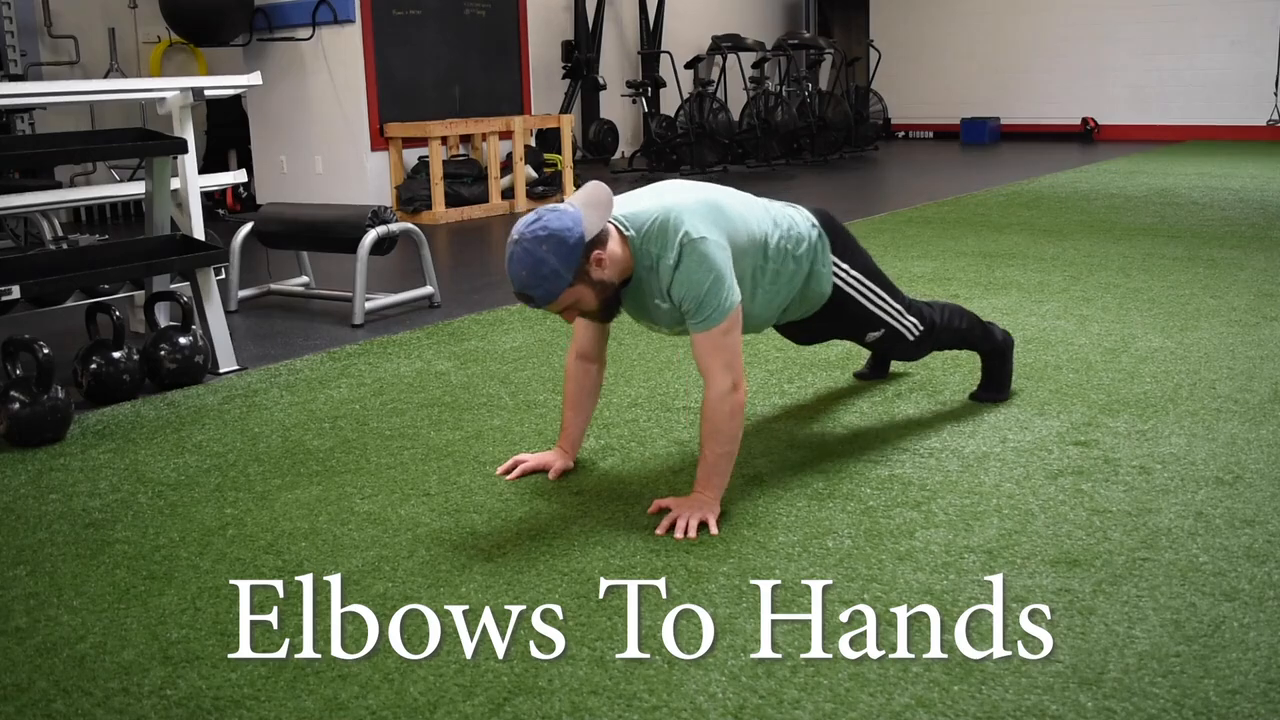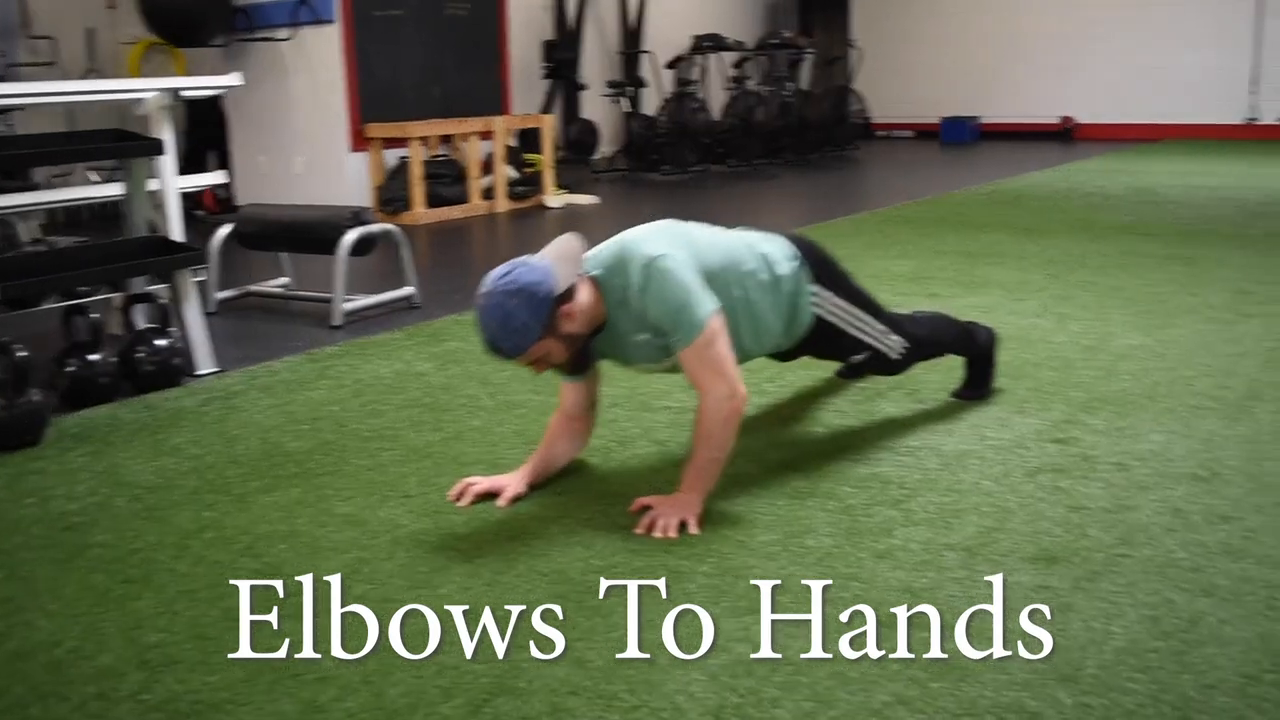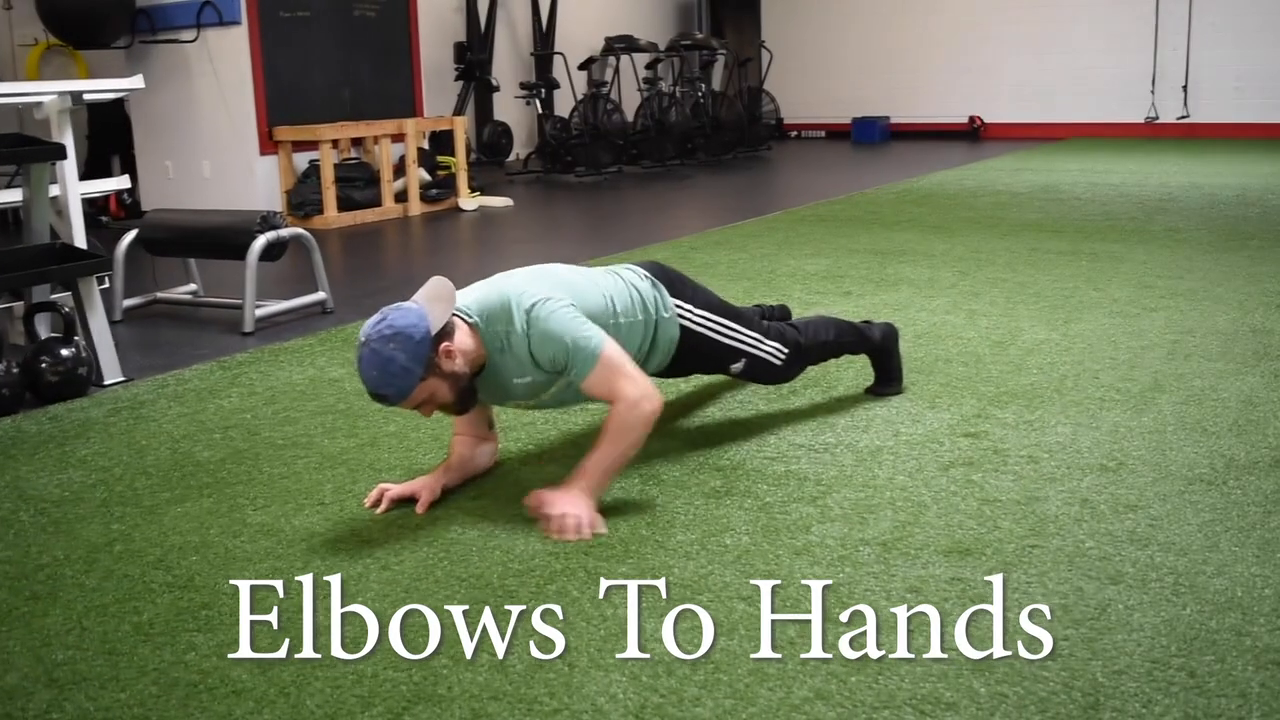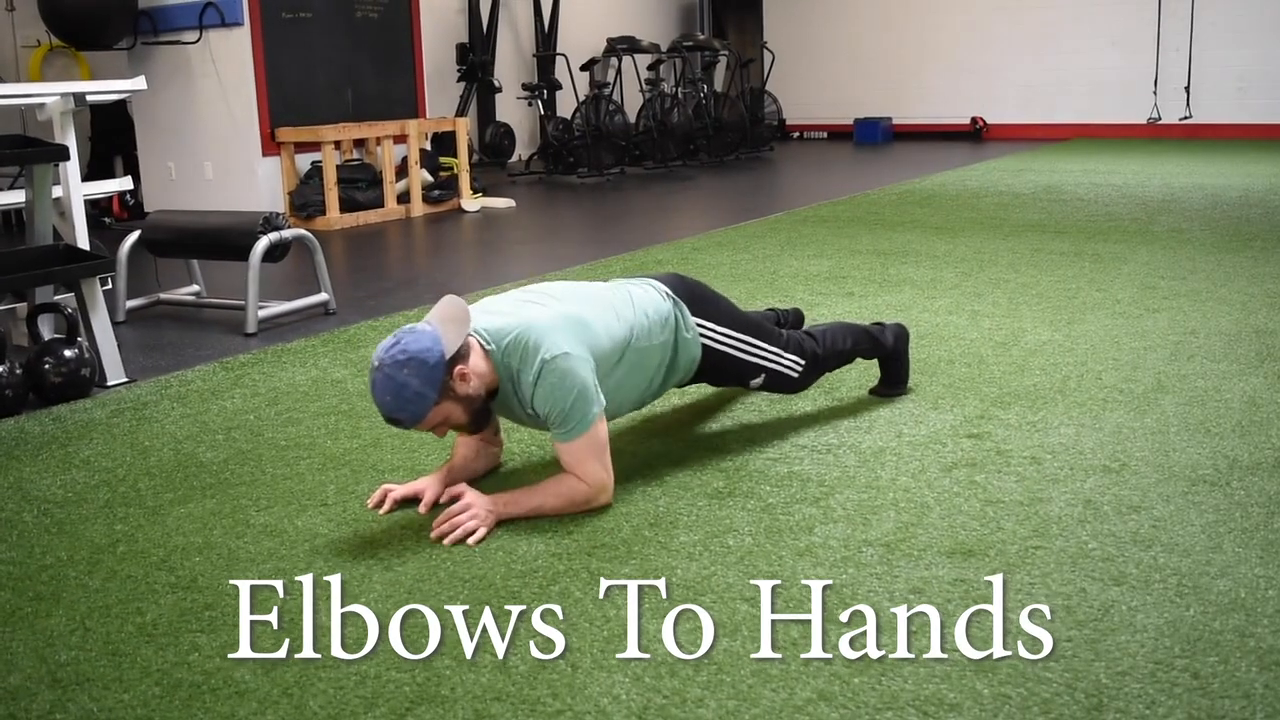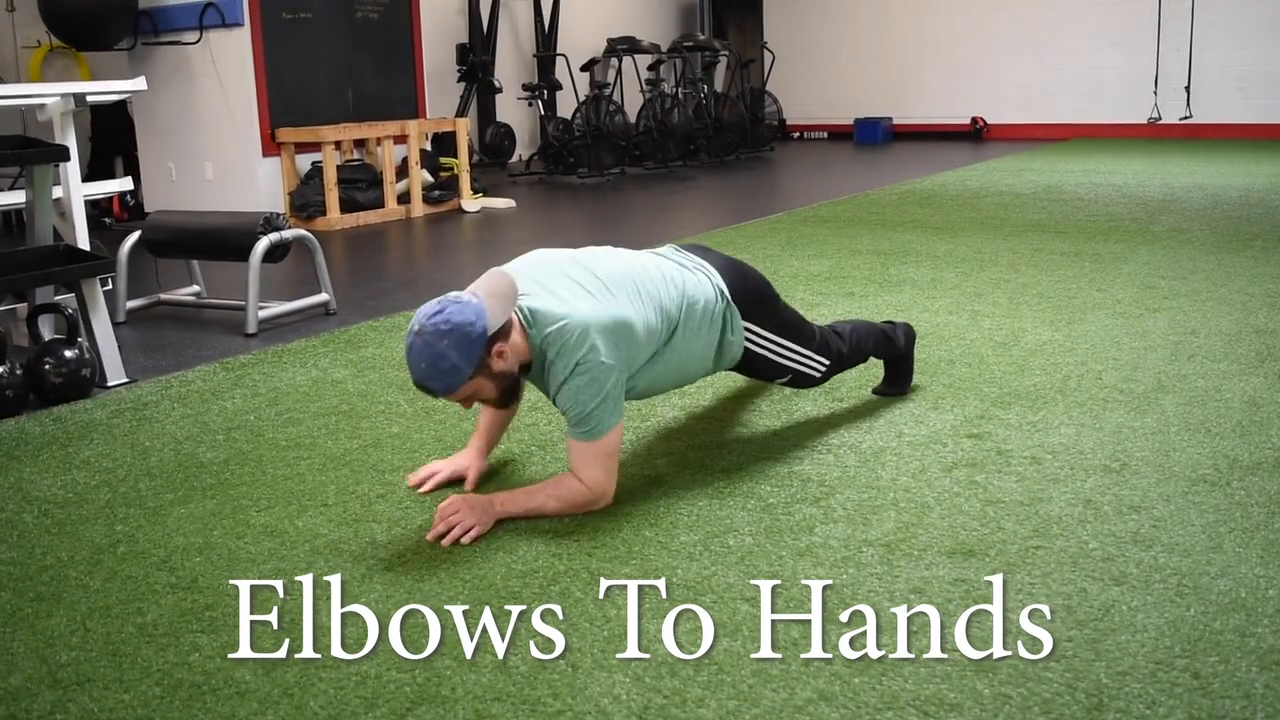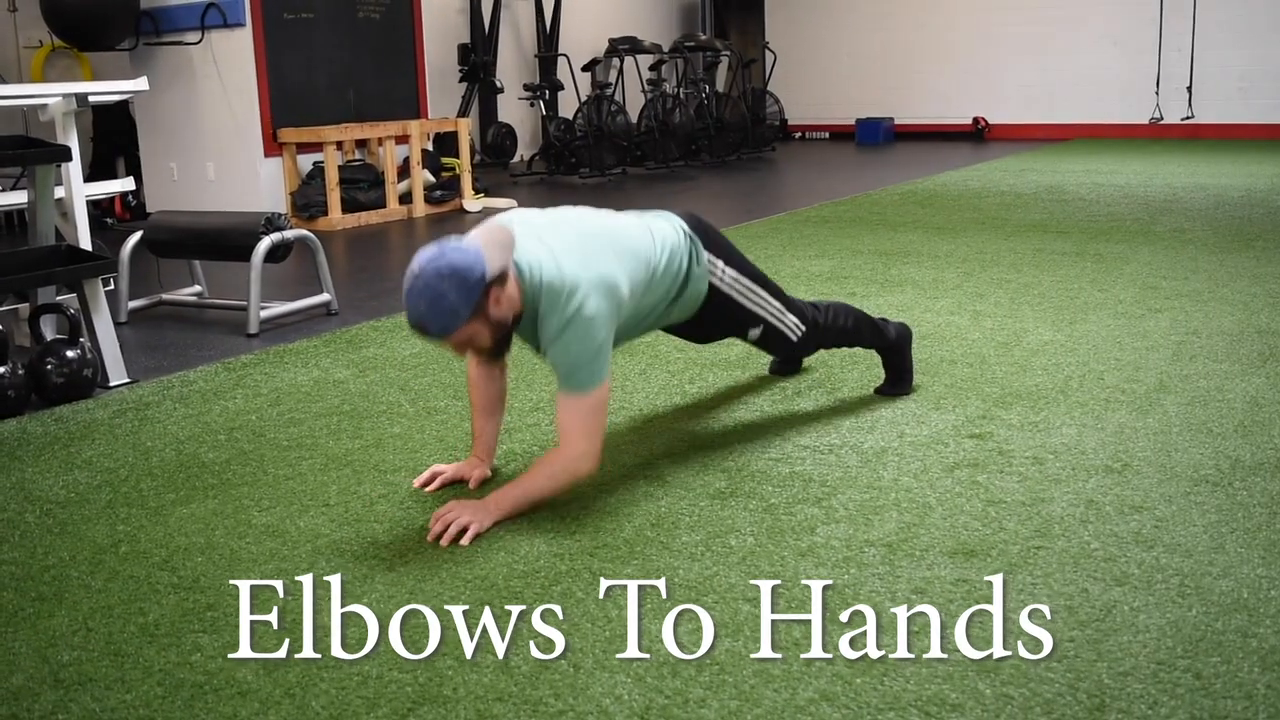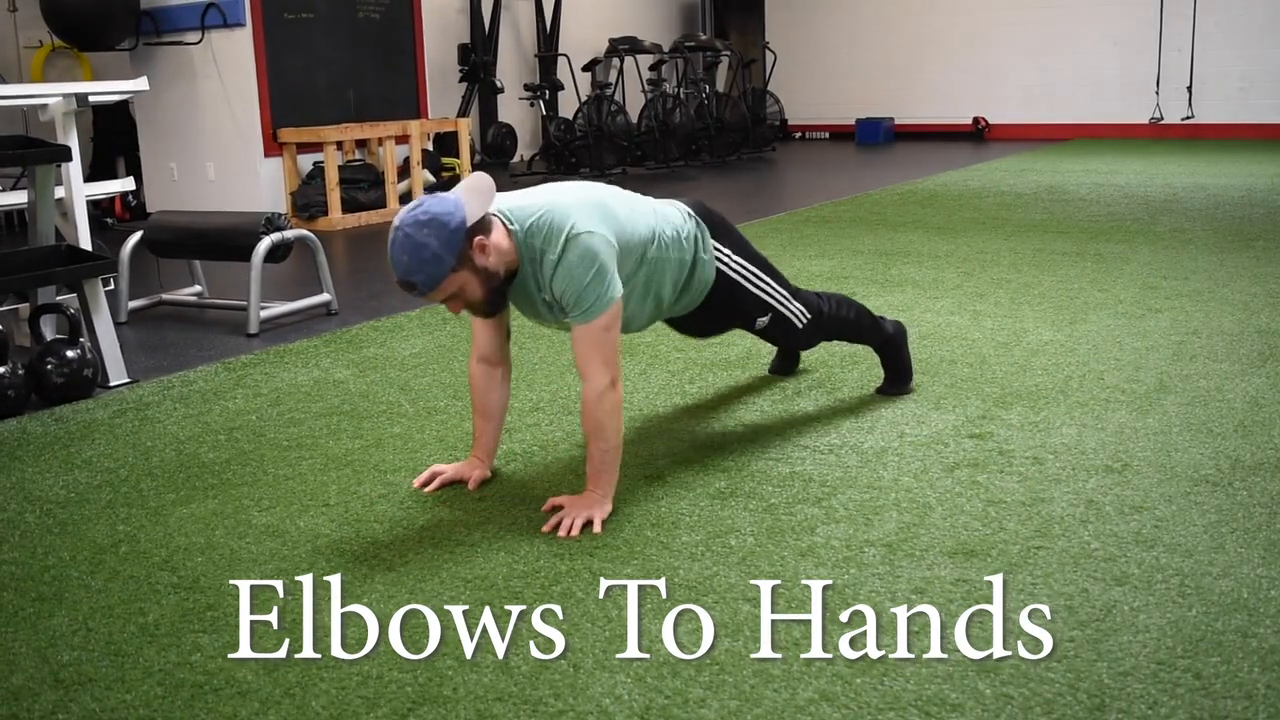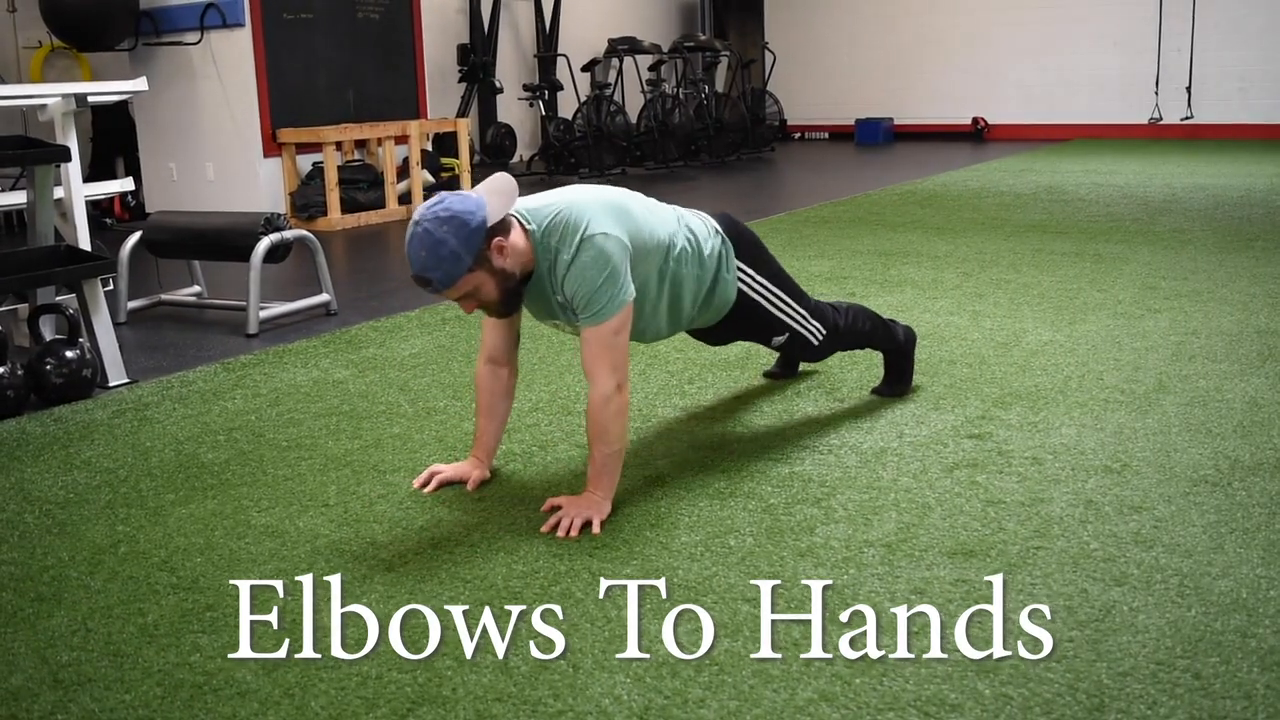
dt=0.5s
person 1, frame 1
left shoulder: (687, 249)
right shoulder: (588, 247)
left elbow: (726, 386)
right elbow: (585, 360)
left wrist: (707, 497)
right wrist: (564, 450)
left hip: (814, 258)
right hip: (774, 284)
left knee: (912, 333)
right knee: (830, 335)
left ankle: (992, 343)
right ankle: (879, 354)
person 1, frame 2
left shoulder: (654, 274)
right shoulder: (569, 309)
left elbow: (725, 395)
right elbow: (575, 421)
left wrist: (689, 497)
right wrist: (523, 474)
left hip: (795, 284)
right hip: (758, 308)
left knee: (895, 348)
left ankle: (974, 343)
right ankle: (855, 358)
person 1, frame 3
left shoulder: (535, 323)
right shoulder: (444, 340)
left elbow: (643, 400)
right elbow: (478, 442)
left wrist: (580, 490)
right wrist: (437, 478)
left hip: (658, 309)
right hip: (616, 328)
left knee: (782, 355)
left ankle: (873, 338)
right ankle: (768, 314)
person 1, frame 4
left shoulder: (550, 363)
right shoulder: (457, 347)
left elbow: (595, 485)
right elbow: (484, 446)
left wrist: (494, 506)
right wrist: (441, 476)
left hip: (682, 323)
right hip: (637, 310)
left knee: (798, 361)
left ankle: (884, 341)
right ankle: (780, 319)
person 1, frame 5
left shoulder: (581, 355)
right shoulder: (500, 291)
left elbow: (596, 489)
right elbow: (511, 379)
left wrist: (494, 505)
right wrist: (476, 452)
left hip: (726, 309)
right hip: (679, 269)
left knee: (820, 359)
left ankle: (893, 341)
person 1, frame 6
left shoulder: (573, 305)
right shoulder: (481, 258)
left elbow: (581, 454)
right elbow: (488, 365)
left wrist: (492, 506)
right wrist: (479, 458)
left hip: (691, 262)
right hip: (645, 245)
left knee: (798, 330)
right knee: (744, 334)
left ankle: (888, 338)
right ankle: (786, 351)
person 1, frame 7
left shoulder: (573, 245)
right shoulder: (477, 246)
left elbow: (602, 382)
right elbow: (489, 361)
left wrist: (598, 495)
right wrist: (480, 459)
left hip: (700, 254)
right hip: (664, 280)
left knee: (803, 318)
right knee: (735, 328)
left ankle: (886, 336)
right ankle: (788, 352)
person 1, frame 8
left shoulder: (588, 247)
right shoulder: (495, 248)
left elbow: (608, 386)
right elbow: (497, 363)
left wrist: (598, 496)
right wrist: (479, 459)
left hip: (722, 268)
right hip: (682, 285)
left knee: (817, 334)
right knee: (763, 338)
left ankle: (894, 340)
right ankle: (788, 356)
